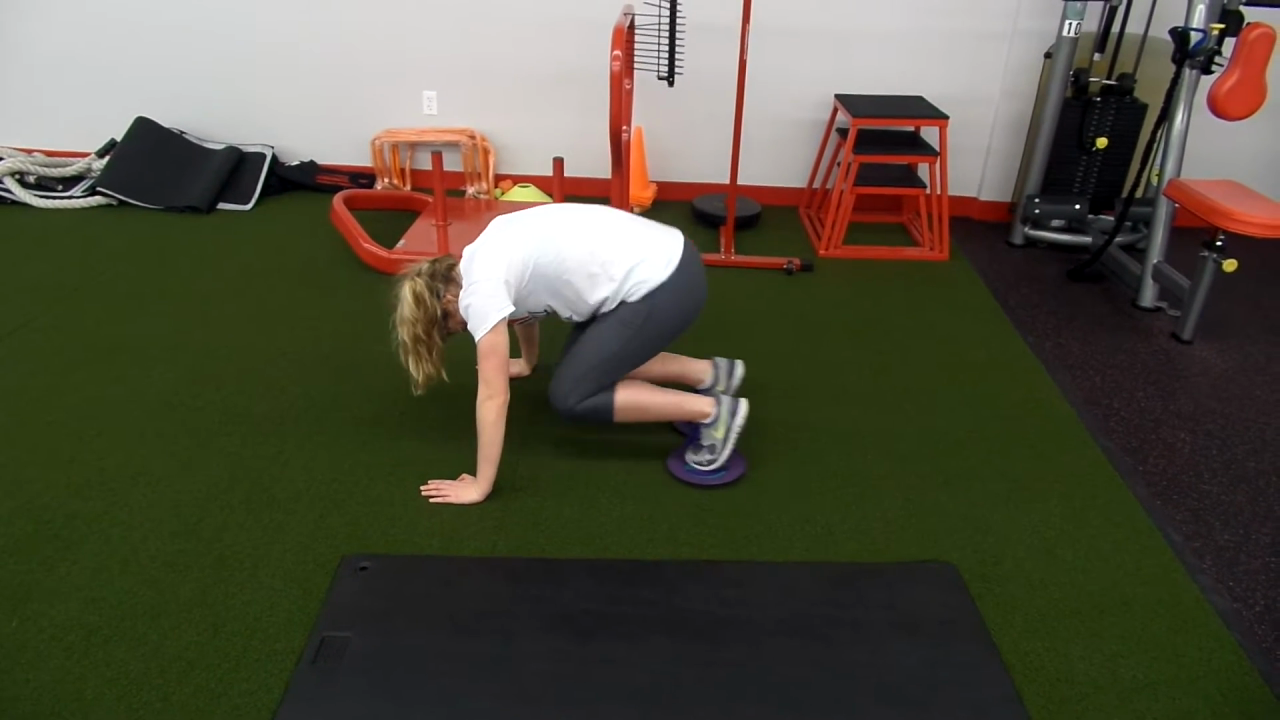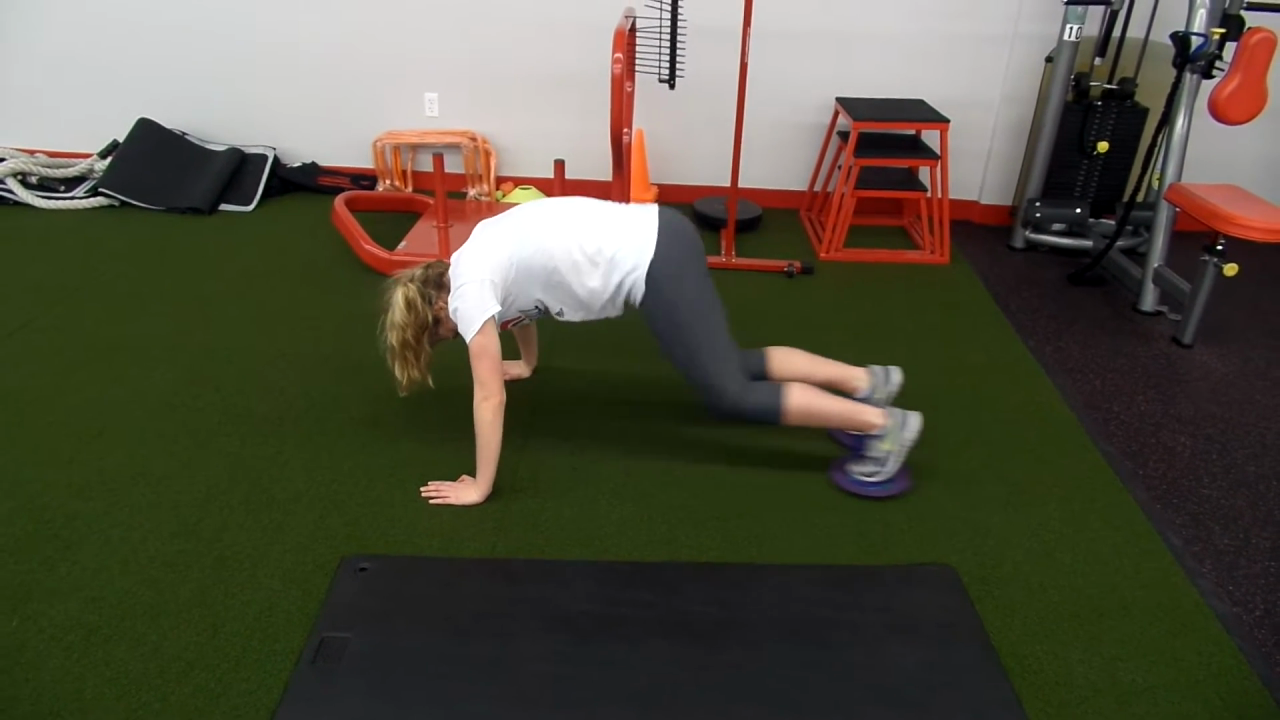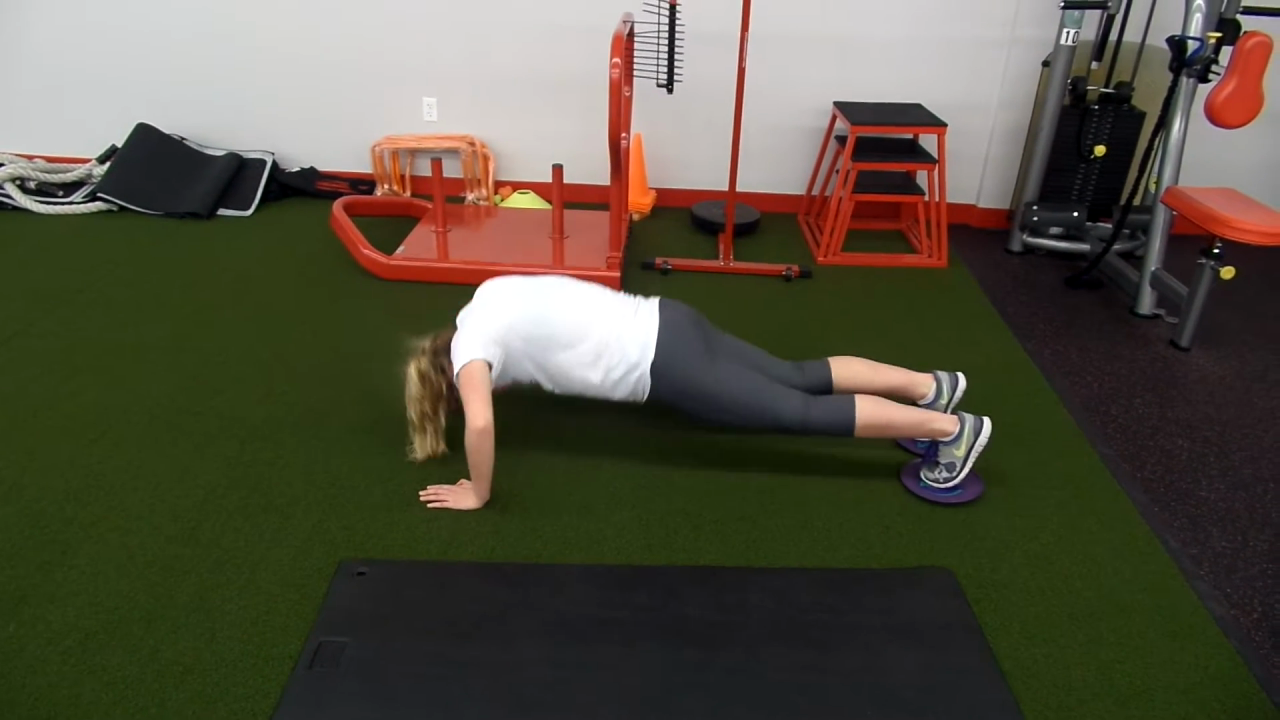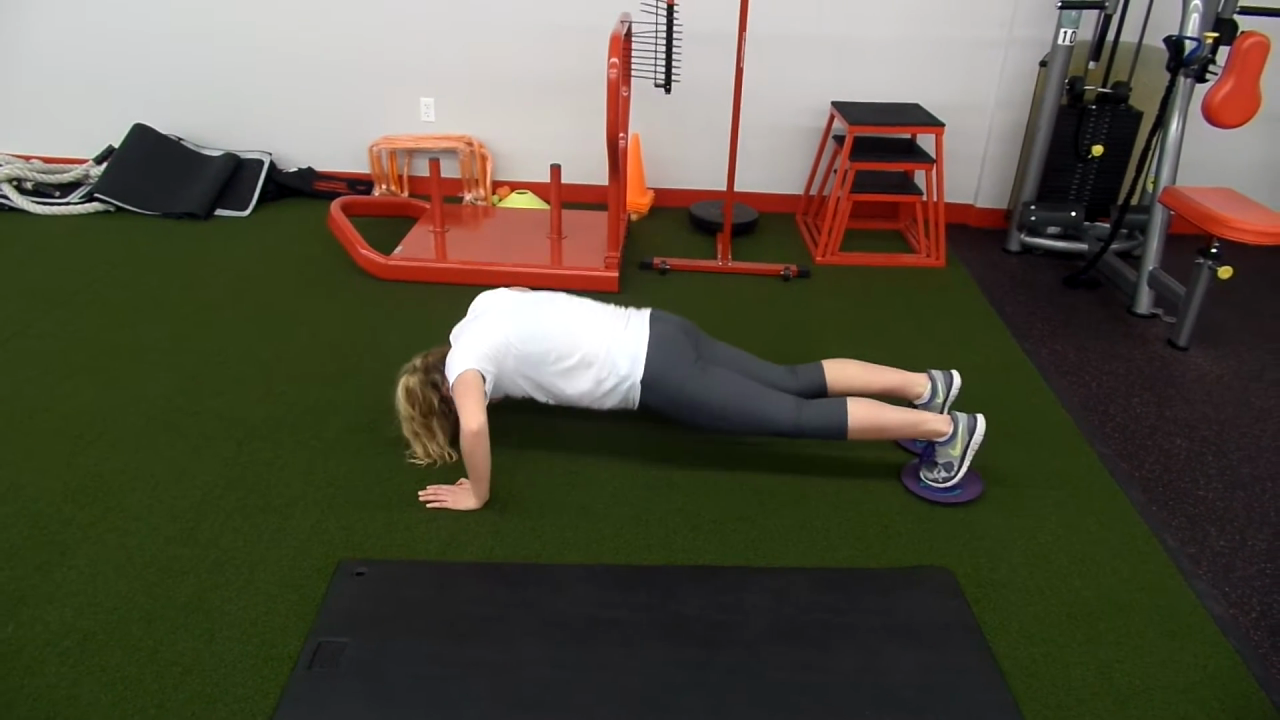
dt=0.4s
person 1, frame 1
left shoulder: (478, 290)
right shoulder: (485, 254)
left elbow: (494, 396)
left wrist: (480, 486)
right wrist: (527, 361)
left hip: (664, 286)
right hip: (667, 259)
left knee: (570, 397)
right knee: (594, 364)
left ankle: (709, 410)
right ankle: (707, 373)
person 1, frame 2
left shoulder: (466, 291)
right shoulder: (479, 257)
left elbow: (489, 397)
left wrist: (479, 487)
right wrist: (527, 362)
left hip: (654, 263)
right hip: (657, 231)
left knee: (726, 394)
right knee: (734, 367)
left ankle: (880, 423)
right ankle: (865, 381)
person 1, frame 3
left shoulder: (468, 346)
right shoulder: (487, 297)
left elbow: (481, 425)
left wrist: (477, 494)
left hip: (661, 363)
right hip: (664, 322)
left knee: (795, 410)
right knee: (797, 376)
left ankle: (949, 429)
right ankle: (930, 387)
person 1, frame 4
left shoulder: (464, 362)
right shoulder: (482, 309)
left elbow: (473, 428)
right elbow: (523, 289)
left wrist: (477, 495)
left hip: (653, 373)
right hip: (657, 331)
left knee: (790, 413)
right knee: (792, 380)
left ankle: (944, 428)
right ankle: (927, 385)
